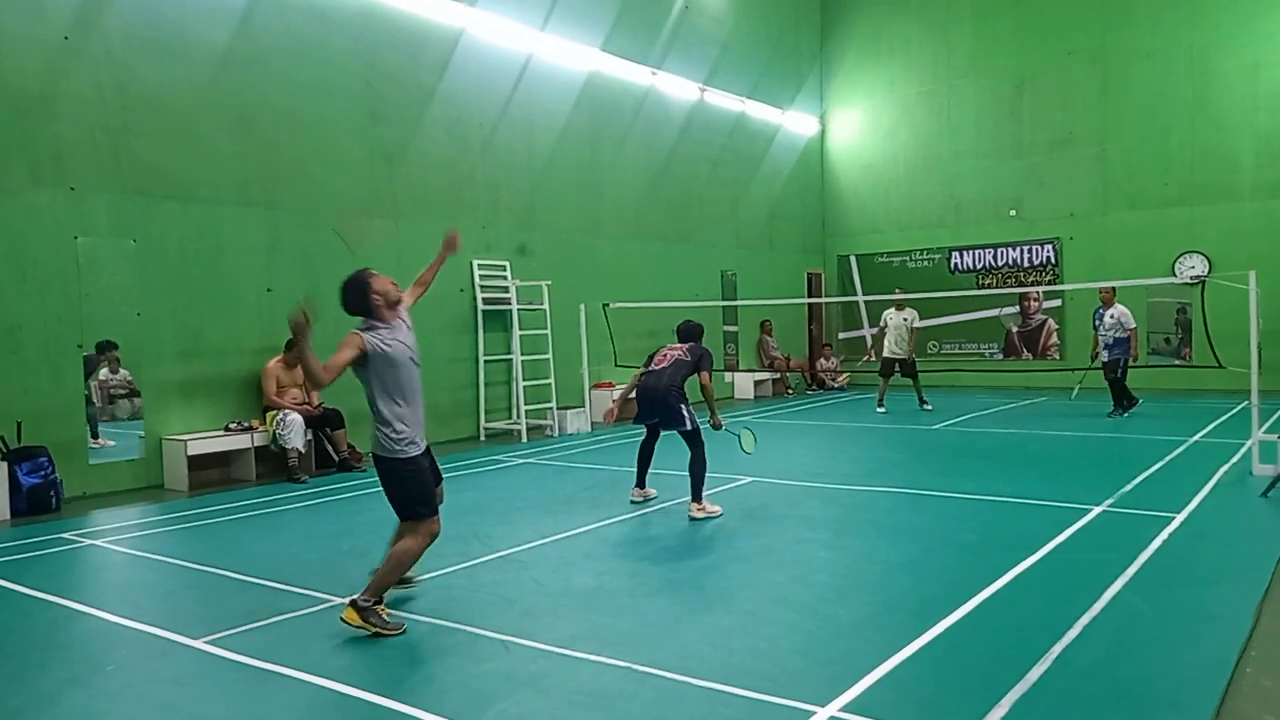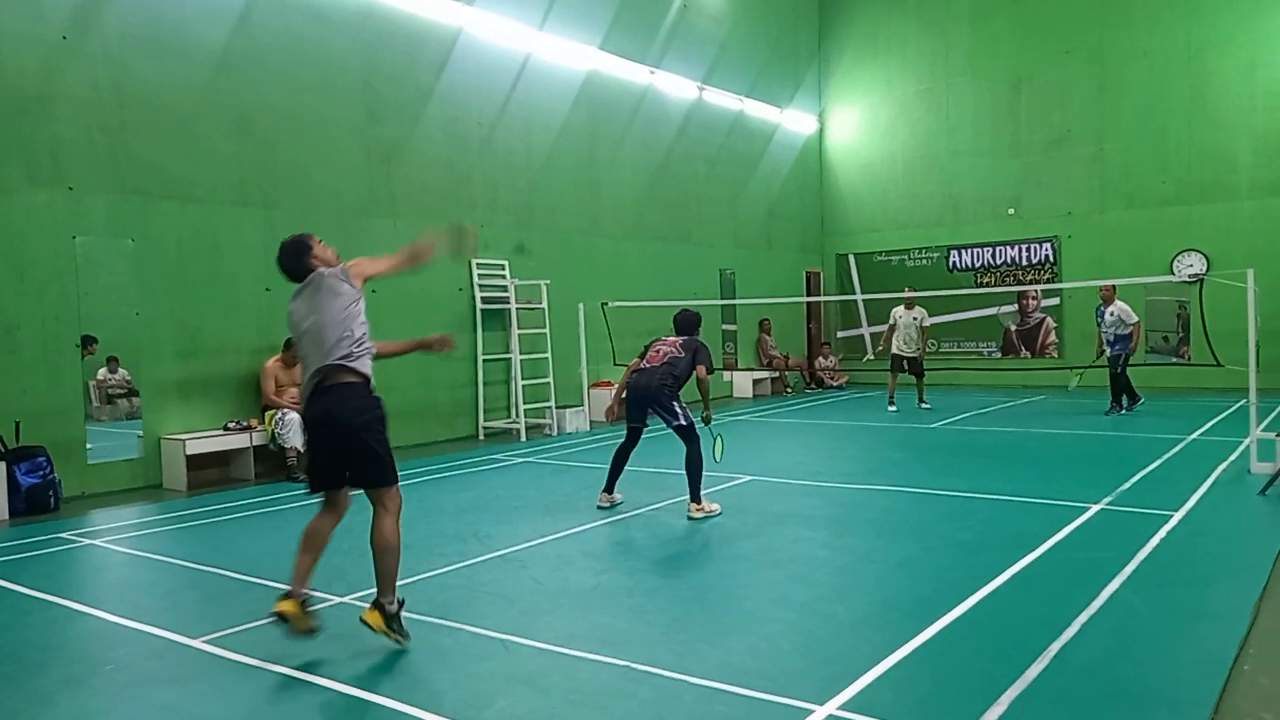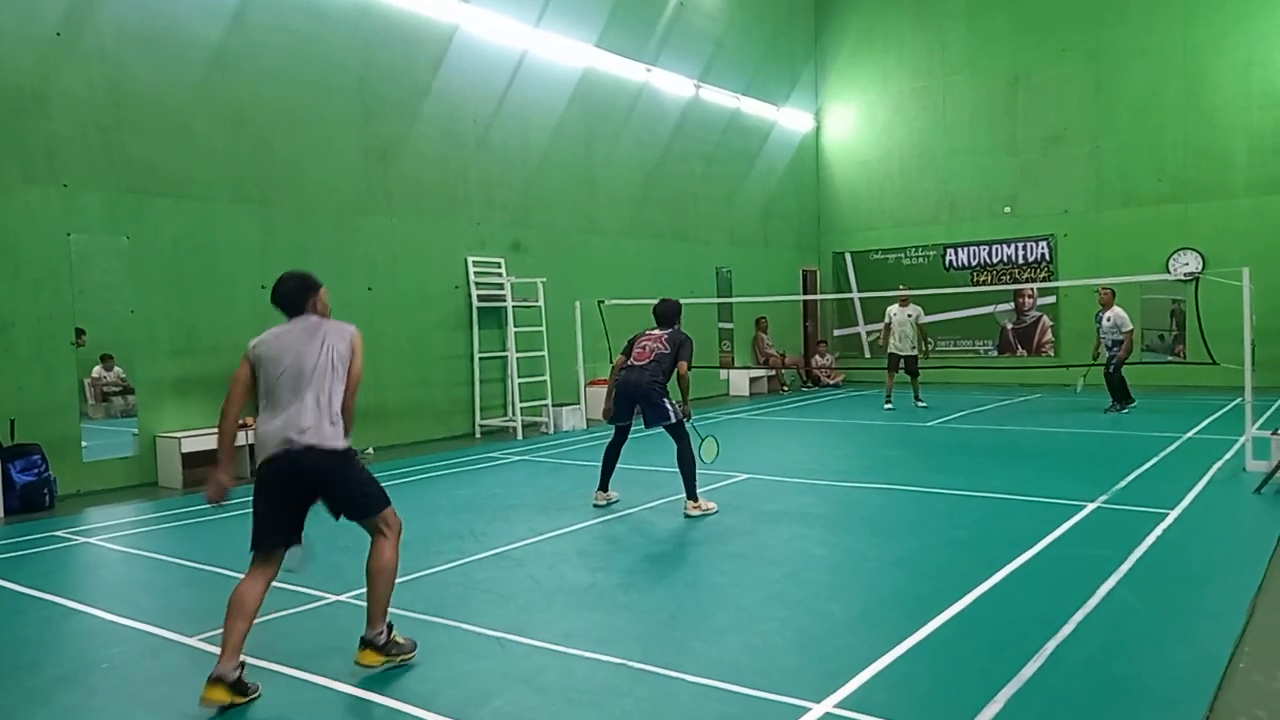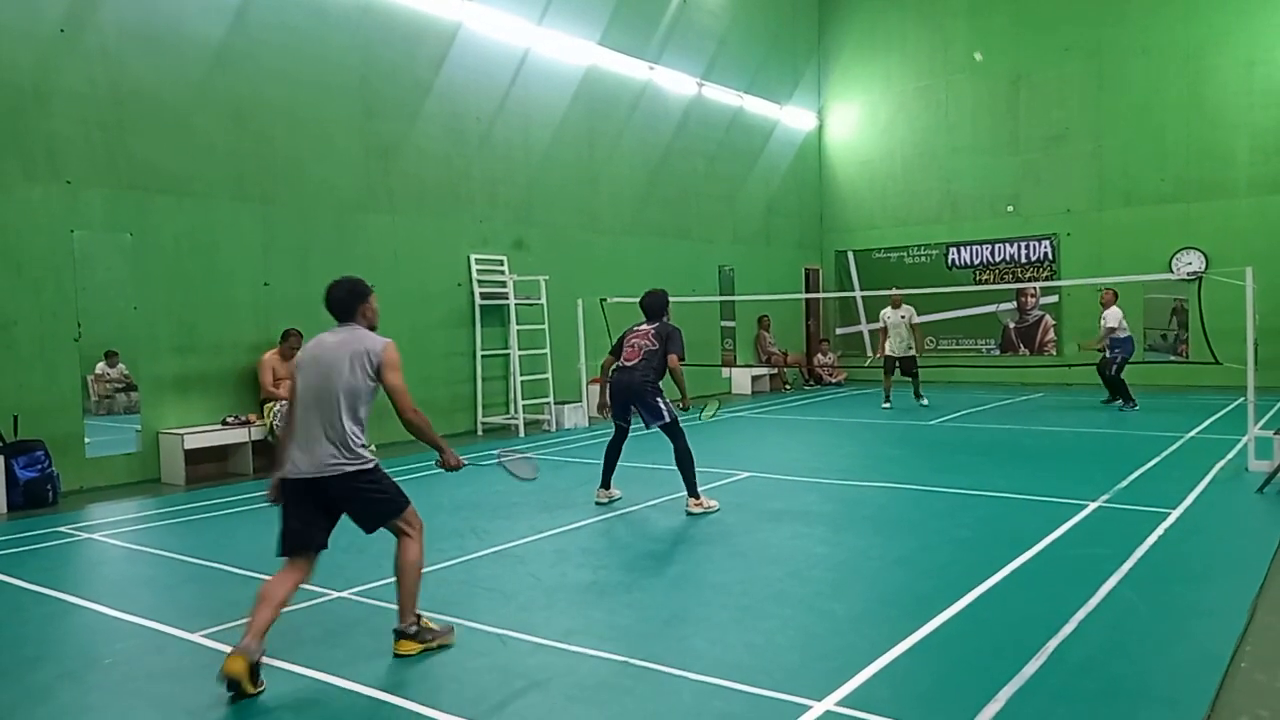
dt=0.3s
person 1, frame 1
left shoulder: (399, 317)
right shoulder: (362, 340)
left elbow: (418, 286)
right elbow: (320, 378)
left wrist: (444, 254)
right wrist: (302, 339)
left hip: (414, 444)
right hip: (399, 450)
left knee: (432, 496)
right knee: (425, 529)
left ankle: (393, 573)
right ankle: (365, 605)
person 1, frame 2
left shoulder: (297, 308)
right shoulder: (340, 275)
right elbow: (406, 258)
left wrist: (423, 344)
right wrist: (445, 236)
left hip: (318, 400)
right hip: (351, 395)
left knee: (333, 506)
right knee: (387, 504)
left ankle: (294, 596)
right ankle: (386, 606)
person 1, frame 3
left shoulder: (259, 346)
right shoulder: (346, 334)
left elbow: (231, 410)
left wrist: (223, 468)
left hip: (276, 460)
right hip: (326, 452)
left knee: (262, 566)
right knee: (387, 526)
left ankle: (225, 675)
right ankle: (376, 639)
person 1, frame 4
left shoulder: (309, 349)
right shoulder: (380, 347)
left elbow: (292, 418)
right elbow: (406, 412)
left wrist: (282, 471)
right wrist: (443, 448)
left hip: (300, 474)
right hip: (349, 469)
left knee: (294, 569)
right knee: (410, 530)
left ankle: (244, 653)
right ankle: (409, 632)
person 2, frame 1
left shoulder: (663, 350)
right shoulder: (702, 352)
left elbow: (637, 378)
right elbow: (705, 382)
left wrist: (617, 403)
right wrist: (714, 414)
left hip: (645, 387)
right hip: (669, 391)
left knee: (652, 434)
right knee: (696, 445)
left ankle: (639, 489)
right ankle: (697, 504)
person 2, frame 2
left shoulder: (657, 342)
right shoulder: (697, 346)
left elbow: (631, 368)
right elbow: (702, 376)
left wrist: (616, 399)
right wrist: (707, 408)
left hip: (635, 386)
right hip: (660, 389)
left knee: (631, 440)
right knee: (692, 441)
left ankle: (607, 494)
right ankle: (696, 504)
person 2, frame 3
left shoulder: (640, 336)
right shoulder: (681, 338)
left elbow: (616, 366)
right elbow: (682, 371)
left wrist: (608, 401)
right wrist: (685, 403)
left hip: (623, 383)
right hip: (650, 386)
left knee: (619, 437)
right knee: (682, 439)
left ankle: (602, 492)
right ankle: (693, 502)
person 2, frame 4
left shoulder: (631, 331)
right shoulder: (670, 330)
left elbow: (606, 364)
right elbow: (673, 365)
left wrist: (603, 396)
right wrist: (684, 396)
left hip: (618, 383)
right hip: (644, 385)
left knee: (620, 433)
right knee: (678, 437)
left ankle: (604, 489)
right ankle: (694, 499)
